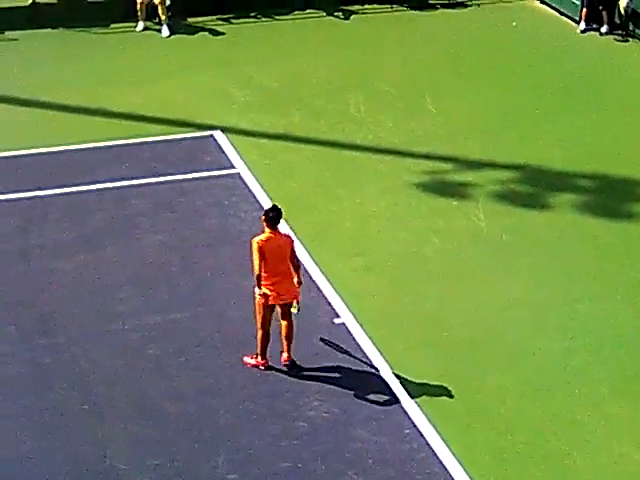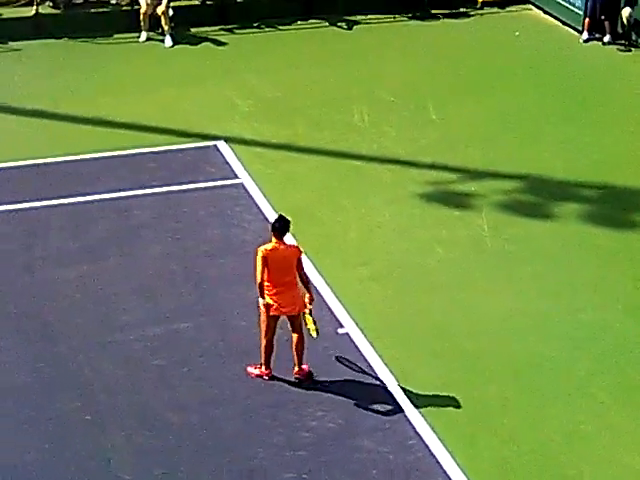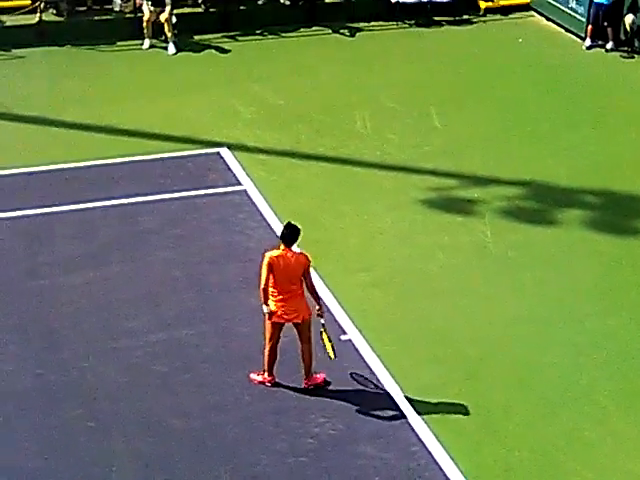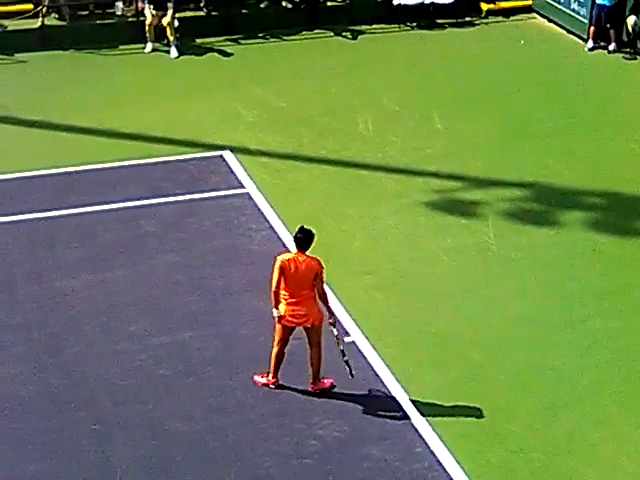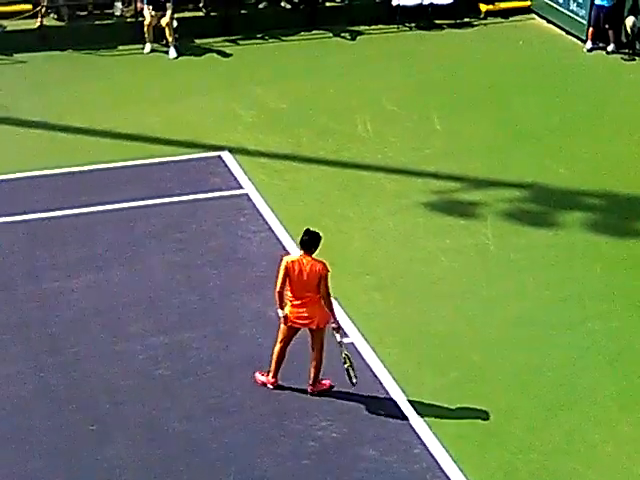
dt=0.1s
person 1, frame 1
left shoulder: (258, 241)
right shoulder: (287, 239)
left elbow: (257, 270)
right elbow: (296, 263)
left wrist: (258, 289)
right wrist: (298, 279)
left hip: (268, 290)
right hip: (288, 287)
left knee: (263, 326)
right knee: (286, 318)
left ankle: (261, 359)
right ankle: (287, 356)
person 1, frame 2
left shoulder: (263, 251)
right shoulder: (295, 250)
left elbow: (260, 280)
right elbow: (303, 276)
left wrist: (262, 299)
right wrist: (309, 294)
left hip: (271, 300)
right hip: (293, 298)
left knee: (267, 336)
right knee: (297, 331)
left ankle: (265, 369)
right ankle: (299, 369)
person 1, frame 3
left shoulder: (270, 257)
right shoulder: (303, 259)
left elbow: (264, 286)
right elbow: (309, 286)
left wrist: (266, 306)
right wrist: (319, 305)
left hip: (277, 307)
right hip: (298, 307)
left knee: (271, 343)
right knee: (306, 342)
left ankle: (267, 376)
right ankle: (309, 378)
person 1, frame 4
left shoulder: (282, 260)
right shoulder: (315, 264)
left elbow: (274, 289)
right elbow: (321, 292)
left wrist: (276, 310)
right wrist: (330, 313)
left hip: (288, 311)
right hip: (310, 312)
left knee: (279, 345)
right knee: (315, 347)
left ankle: (272, 377)
right ankle: (316, 382)
person 1, frame 5
left shoulder: (288, 261)
right shoulder: (321, 267)
left elbow: (279, 289)
right elbow: (325, 296)
left wrist: (281, 311)
right wrist: (333, 318)
left hip: (293, 312)
right hip: (315, 314)
left knee: (282, 344)
right knee: (317, 349)
left ankle: (271, 377)
right ankle: (314, 384)
